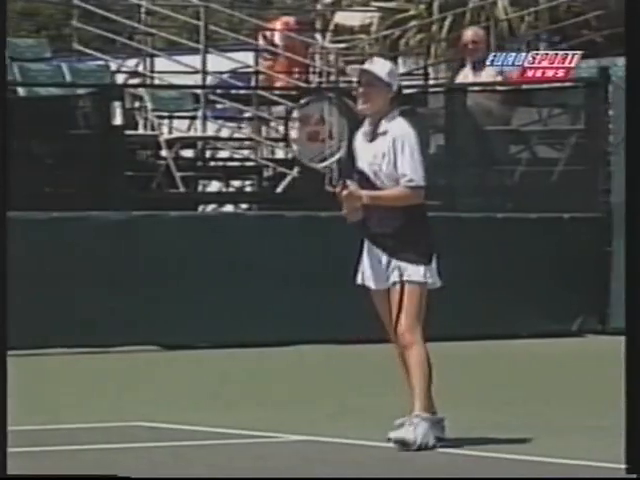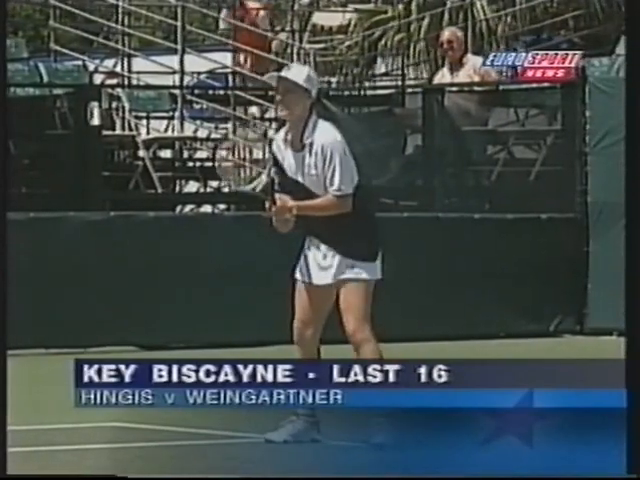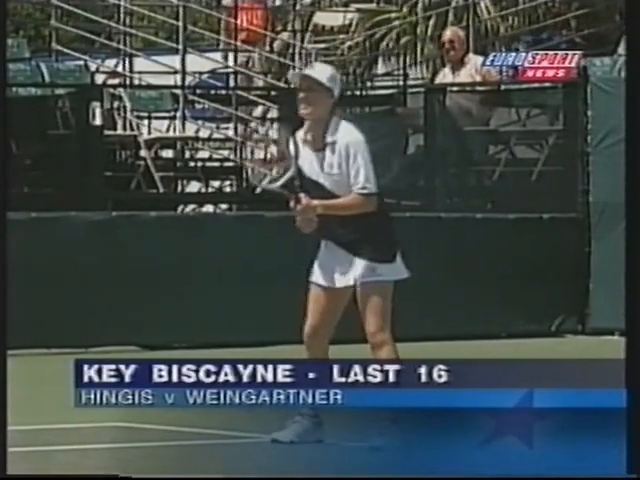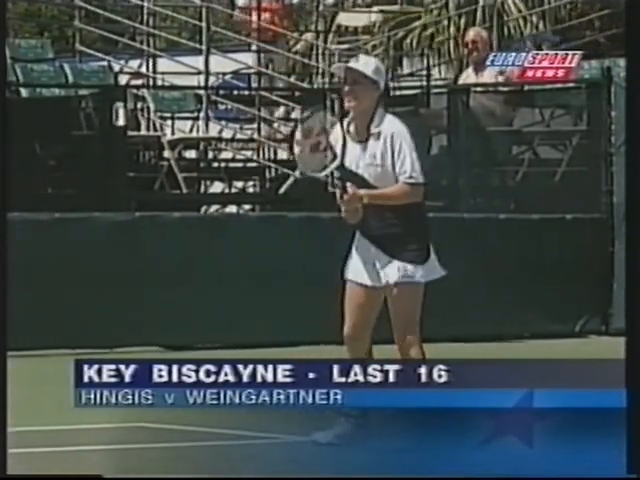
dt=1s
person 1, frame 1
left shoulder: (400, 132)
right shoulder: (361, 136)
left elbow: (415, 192)
left wrist: (365, 197)
right wrist: (352, 201)
left hip: (409, 247)
right hip: (376, 248)
left knee: (409, 334)
right knee: (399, 338)
left ankle: (421, 418)
right ankle: (427, 416)
person 1, frame 2
left shoulder: (328, 139)
right shoulder: (278, 141)
left elbow: (343, 201)
left wrist: (294, 207)
right wrist: (281, 211)
left hip: (353, 245)
right hip: (316, 246)
left knee: (358, 333)
right knee: (304, 335)
right ankle: (307, 417)
person 1, frame 3
left shoulder: (350, 139)
right shoulder: (298, 141)
left elbow: (368, 200)
left wrist: (318, 207)
right wrist: (305, 214)
left hip: (370, 247)
right hip: (332, 248)
left knee: (378, 335)
right knee: (313, 335)
right ankle: (312, 417)
person 1, frame 4
left shoulder: (393, 131)
right shoulder: (339, 133)
left elbow: (414, 189)
left wrist: (364, 196)
right wrist: (348, 206)
left hip: (404, 246)
right hip: (366, 245)
left knee: (407, 338)
right knee: (353, 335)
right ankle: (357, 415)
